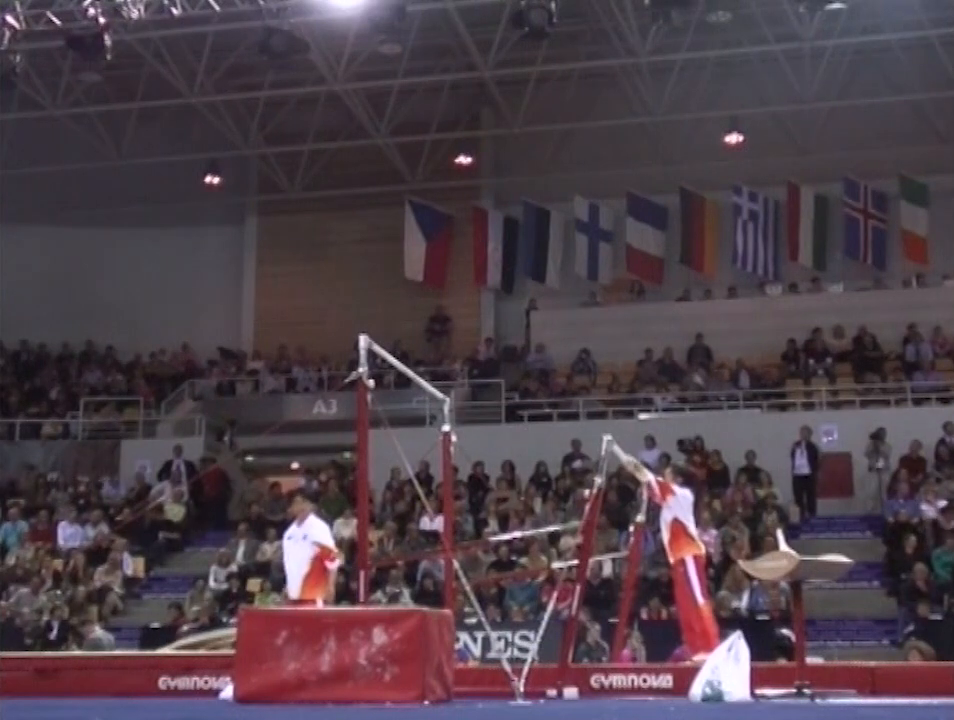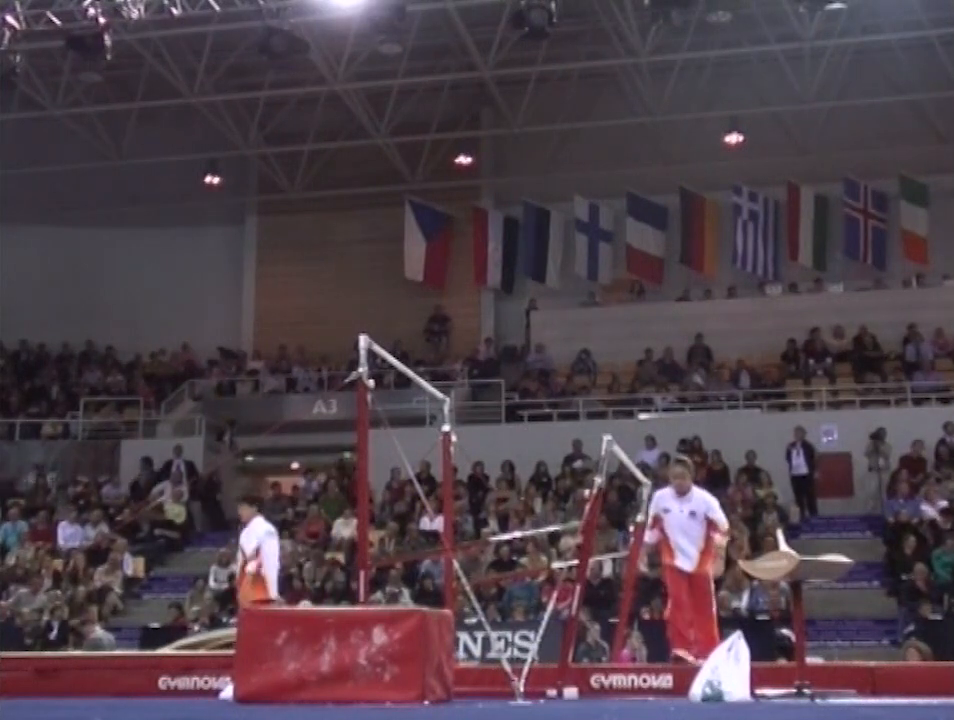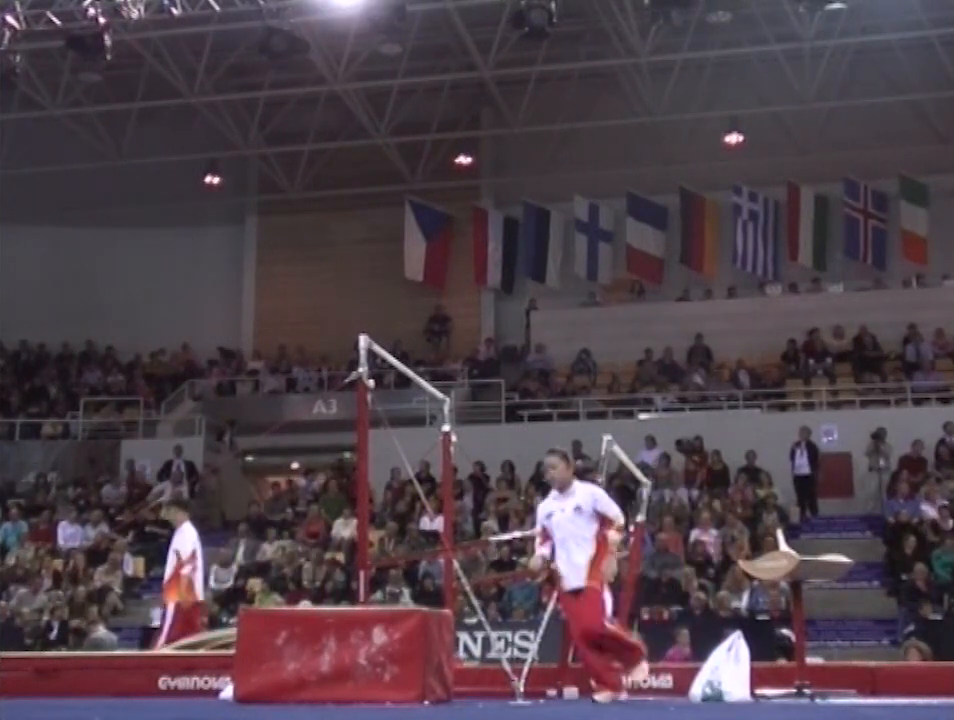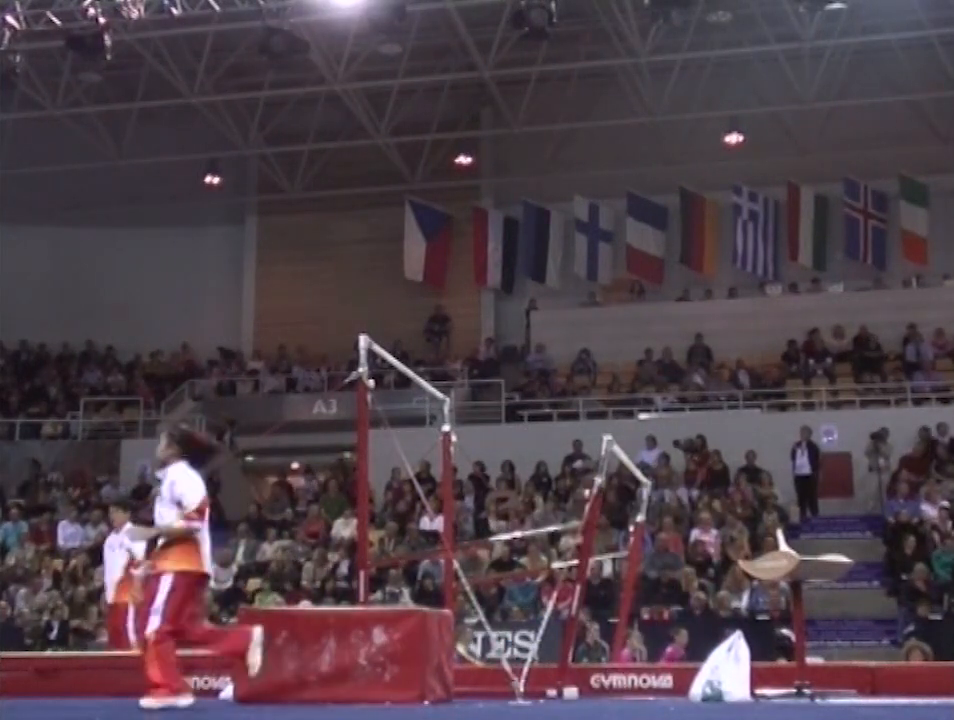
dt=1s
person 1, frame 1
left shoulder: (681, 495)
right shoulder: (670, 498)
left elbow: (656, 484)
right elbow: (654, 487)
left wrist: (637, 468)
right wrist: (637, 470)
left hip: (688, 554)
right hip: (679, 556)
left knee: (696, 599)
right knee: (685, 604)
left ankle: (709, 647)
right ankle: (696, 649)
person 1, frame 2
left shoulder: (705, 500)
right shoulder: (660, 498)
left elbow: (721, 530)
right elbow: (653, 527)
left wrist: (719, 559)
right wrist: (644, 553)
left hip: (701, 562)
right hip: (673, 560)
left knee: (704, 610)
right knee: (678, 602)
left ankle: (708, 653)
right ankle: (683, 648)
person 1, frame 3
left shoulder: (592, 493)
right shoulder: (545, 506)
left elbow: (617, 523)
right elbow: (544, 540)
left wrist: (610, 557)
right wrist: (539, 557)
left hip: (595, 575)
right hip: (568, 579)
left knee: (595, 625)
right knee: (581, 635)
left ankle: (633, 656)
right ankle: (610, 686)
person 1, frame 4
left shoulder: (181, 478)
right shoulder: (172, 480)
left elbow: (196, 518)
left wrist: (153, 532)
right wrist: (154, 546)
left hip: (181, 563)
right hip: (190, 563)
left knee: (154, 624)
right knee: (185, 628)
left ankle: (170, 689)
right ankle: (244, 640)
